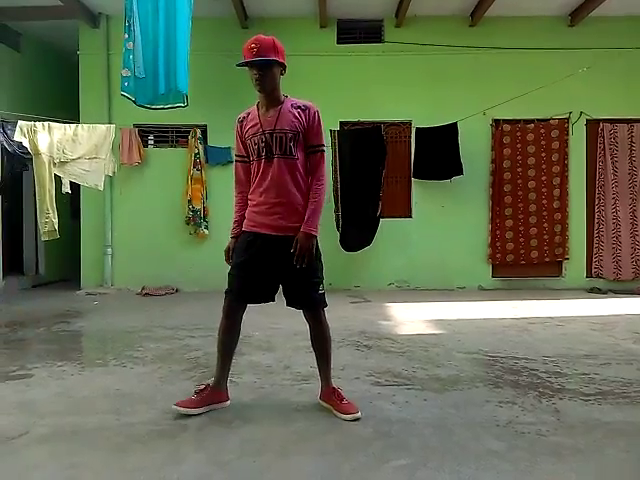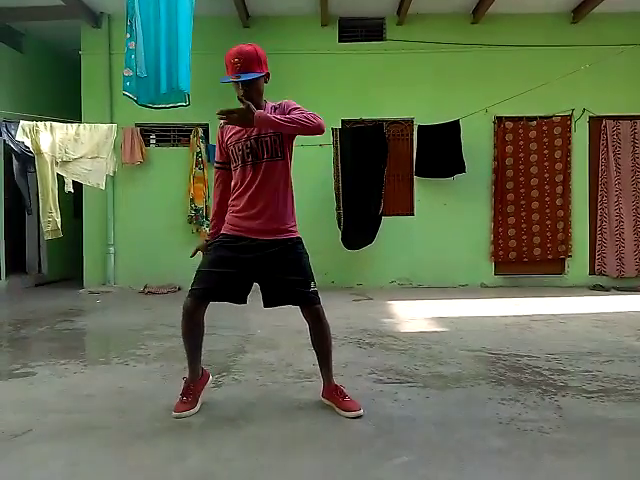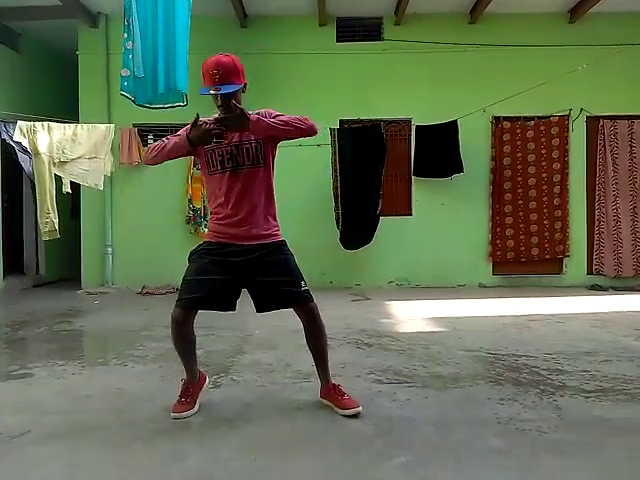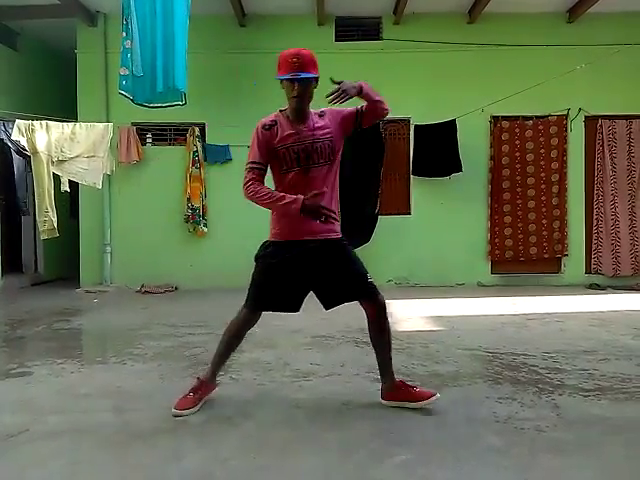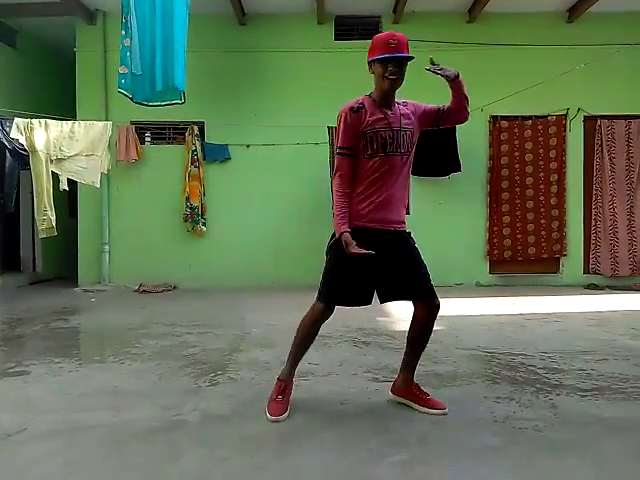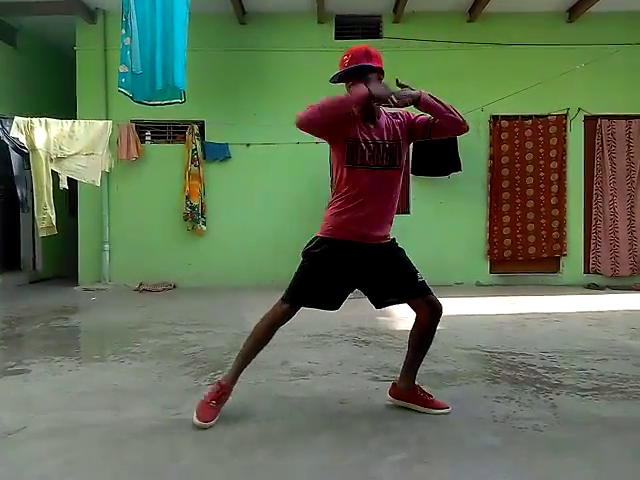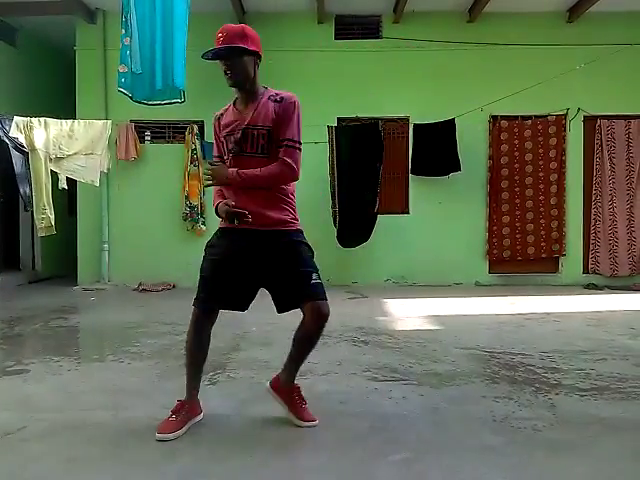
dt=0.4s
person 1, frame 1
left shoulder: (306, 113)
right shoulder: (244, 122)
left elbow: (319, 177)
right elbow: (242, 183)
left wrist: (310, 229)
right wrist: (235, 232)
left hip: (297, 233)
right hip: (254, 233)
left knee: (314, 311)
right knee: (233, 306)
left ankle: (327, 389)
right ankle: (218, 387)
person 1, frame 2
left shoulder: (282, 111)
right shoulder: (225, 126)
left elbow: (317, 125)
left wrist: (258, 119)
right wrist: (212, 230)
left hip: (281, 238)
right hip: (234, 237)
left knee: (313, 308)
right knee: (192, 306)
left ankle: (330, 386)
right ankle: (196, 377)
person 1, frame 3
left shoulder: (263, 121)
right shoulder: (198, 130)
left elbow: (309, 128)
right elbow: (151, 156)
left wrist: (250, 123)
right wrist: (189, 140)
left hip: (266, 242)
right hip: (219, 244)
left knee: (308, 309)
right knee: (182, 317)
left ankle: (328, 385)
right ankle: (194, 380)
person 1, frame 4
left shoulder: (335, 120)
right shoulder: (267, 129)
left elbow: (381, 111)
right elbow: (252, 186)
left wrist: (361, 89)
right wrist: (298, 204)
left hip: (329, 240)
right hip: (286, 242)
left knee: (375, 304)
right knee: (249, 314)
left ankle: (390, 384)
right ankle: (208, 380)
person 1, frame 5
left shoulder: (413, 113)
right shoulder: (355, 111)
left elbow: (459, 114)
right elbow: (340, 174)
left wrist: (455, 81)
right wrist: (345, 232)
left hip: (395, 231)
right hip: (357, 229)
left knee: (428, 304)
right knee: (324, 306)
left ankle: (405, 382)
right ankle: (284, 380)
person 1, frame 6
left shoulder: (403, 123)
right shoulder: (341, 119)
left elbow: (457, 126)
right elbow: (304, 120)
left wrist: (421, 98)
right wrist: (362, 94)
left hip: (380, 244)
right hip: (335, 241)
left knee: (430, 307)
right knee: (283, 310)
left ankle: (405, 386)
right ankle: (225, 385)
person 1, frame 7
left shoulder: (284, 103)
right shoulder: (222, 118)
left elbow: (289, 168)
left wrist: (233, 176)
right wrist: (225, 204)
left hip: (281, 232)
right hip: (234, 231)
left knee: (317, 311)
right knee: (202, 313)
left ankle: (285, 382)
right ankle: (190, 402)
